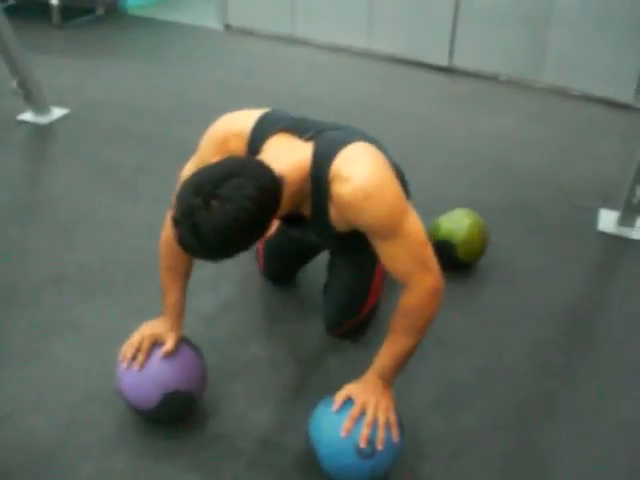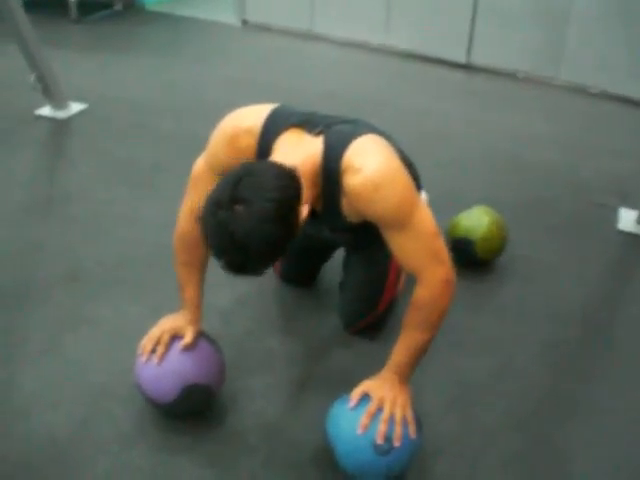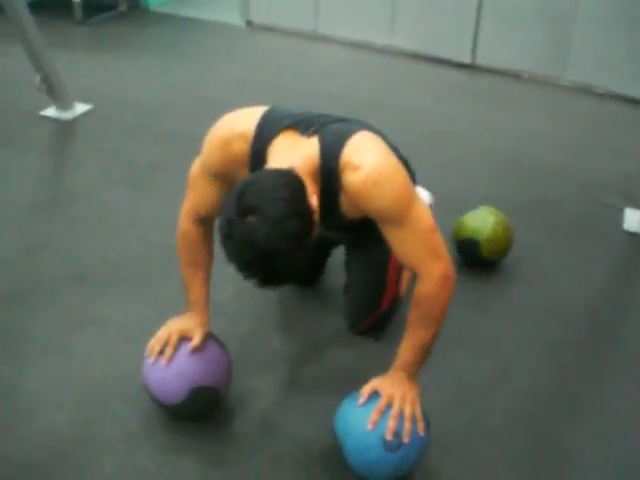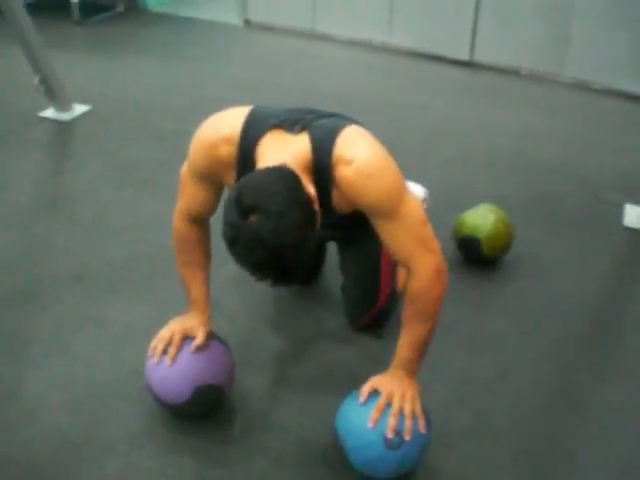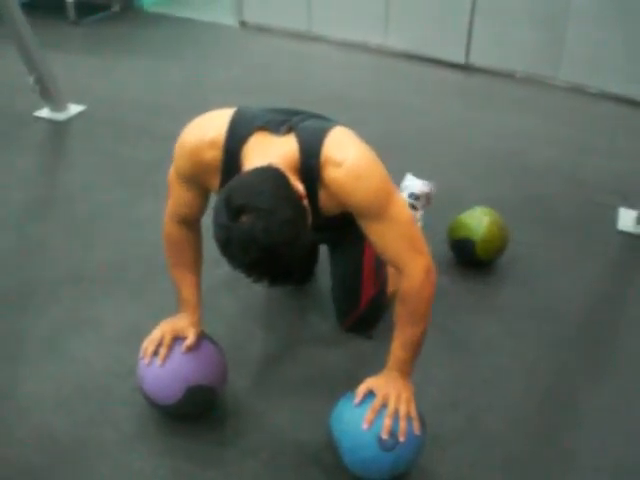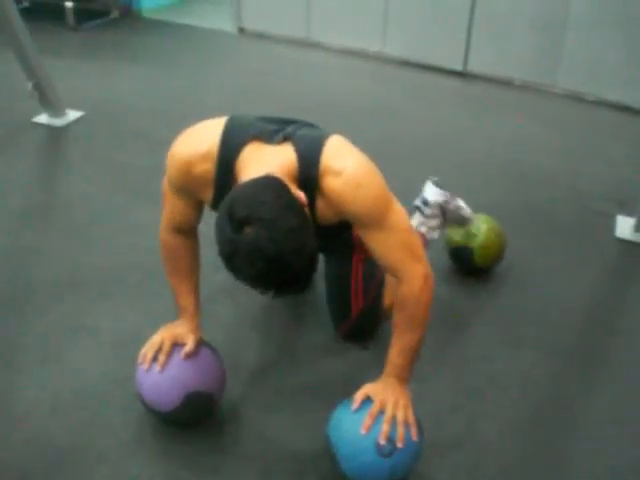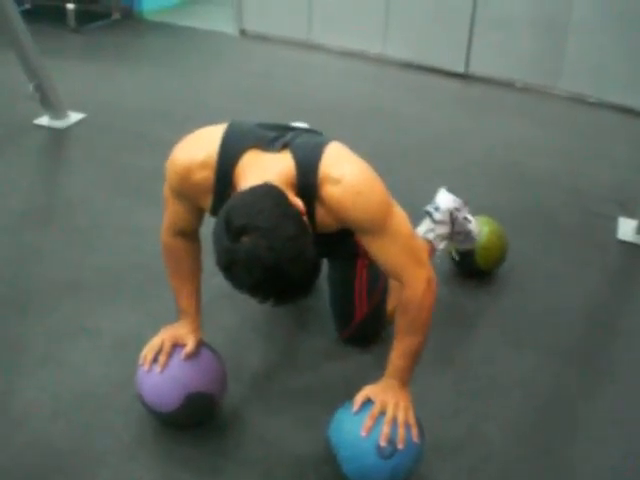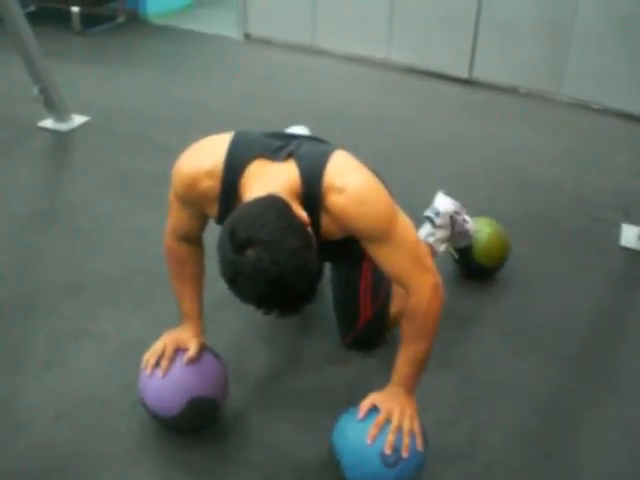
dt=0.2s
person 1, frame 1
left shoulder: (360, 186)
right shoulder: (228, 138)
left elbow: (426, 284)
right elbow: (180, 218)
left wrist: (378, 380)
right wrist: (170, 318)
left hip: (364, 218)
left knee: (341, 323)
right knee: (274, 273)
person 1, frame 2
left shoulder: (370, 178)
right shoulder: (237, 136)
left elbow: (438, 277)
right elbow: (193, 216)
left wrist: (395, 377)
right wrist: (189, 311)
left hip: (377, 216)
right hip: (317, 199)
left knee: (359, 319)
right knee: (292, 276)
left ankle: (412, 211)
person 1, frame 3
left shoulder: (369, 174)
right shoulder: (229, 140)
left elbow: (437, 272)
right elbow: (195, 218)
left wrist: (403, 374)
right wrist: (196, 312)
left hip: (374, 215)
right hip: (317, 198)
left knee: (366, 321)
right knee: (301, 277)
left ankle: (414, 208)
person 1, frame 4
left shoulder: (361, 170)
right shoulder: (216, 142)
left elbow: (429, 268)
right elbow: (189, 219)
left wrist: (402, 372)
right wrist: (198, 311)
left hip: (360, 213)
right hip: (309, 194)
left knee: (368, 318)
right knee: (300, 277)
left ankle: (410, 206)
person 1, frame 5
left shoulder: (348, 171)
right shoulder: (199, 146)
left elbow: (417, 269)
right elbow: (181, 221)
left wrist: (397, 374)
right wrist: (189, 312)
left hip: (347, 213)
right hip: (294, 195)
left knee: (359, 318)
right knee: (295, 277)
left ankle: (410, 204)
person 1, frame 6
left shoulder: (346, 180)
right shoulder: (191, 158)
left elbow: (416, 276)
right elbow: (177, 231)
left wrist: (394, 380)
right wrist: (187, 319)
left hip: (343, 222)
left knee: (355, 327)
right knee: (289, 282)
left ankle: (428, 218)
person 1, frame 7
left shoulder: (347, 187)
right shoulder: (191, 165)
left elbow: (419, 280)
right elbow: (179, 233)
left wrist: (395, 382)
right wrist: (188, 320)
left hip: (347, 224)
right hip: (293, 208)
left knee: (359, 332)
left ankle: (438, 225)
person 1, frame 8
left shoulder: (354, 197)
right shoulder: (197, 172)
left elbow: (425, 287)
right elbow: (182, 237)
left wrist: (400, 389)
right wrist: (191, 324)
left hip: (350, 226)
left knee: (362, 336)
left ankle: (436, 230)
